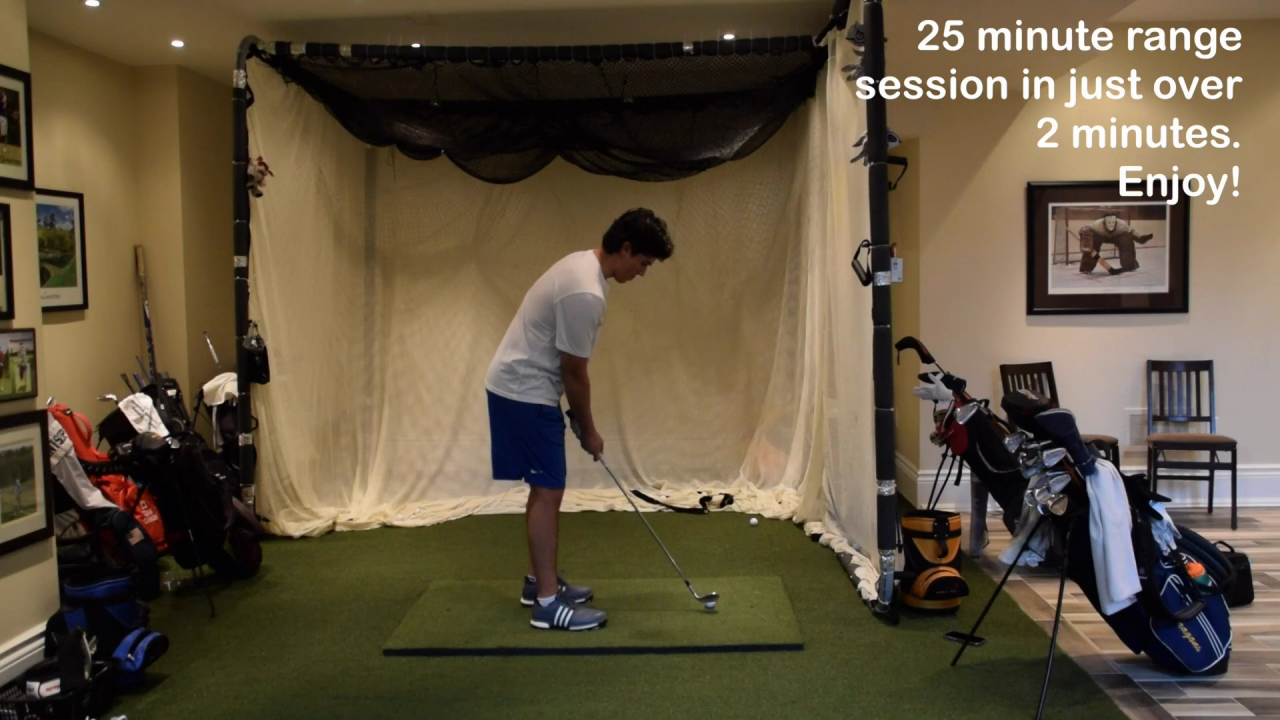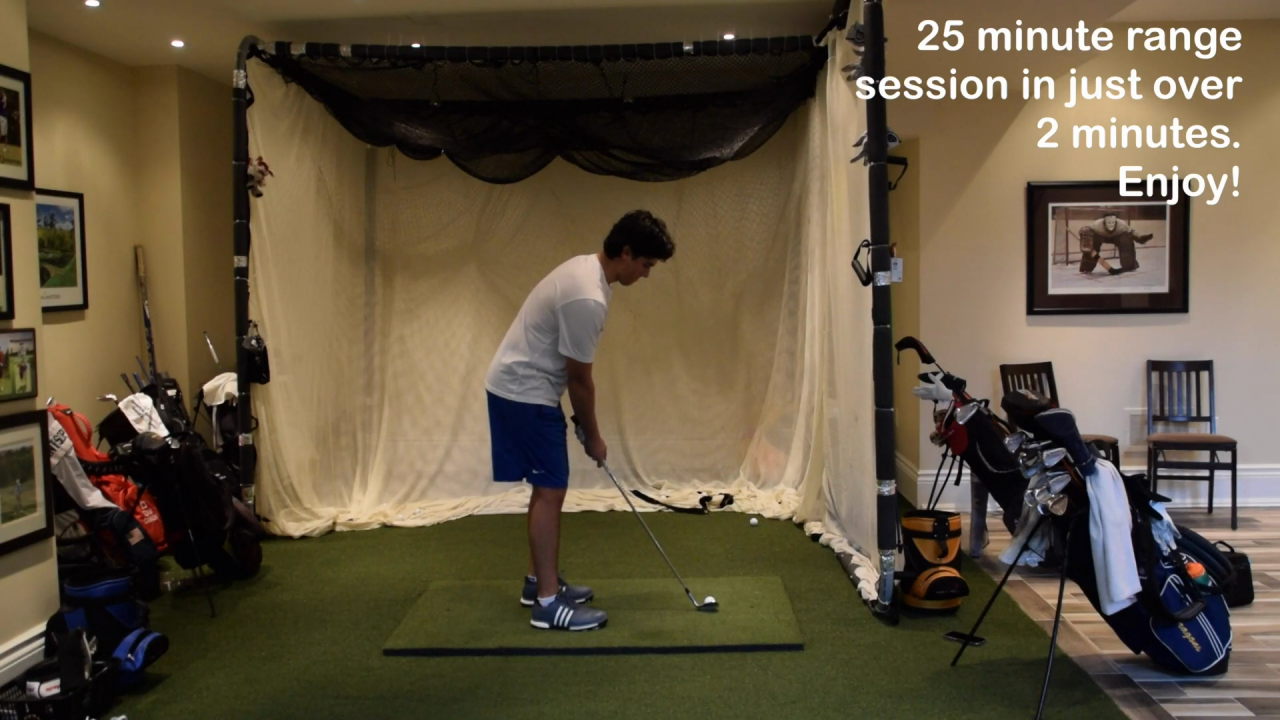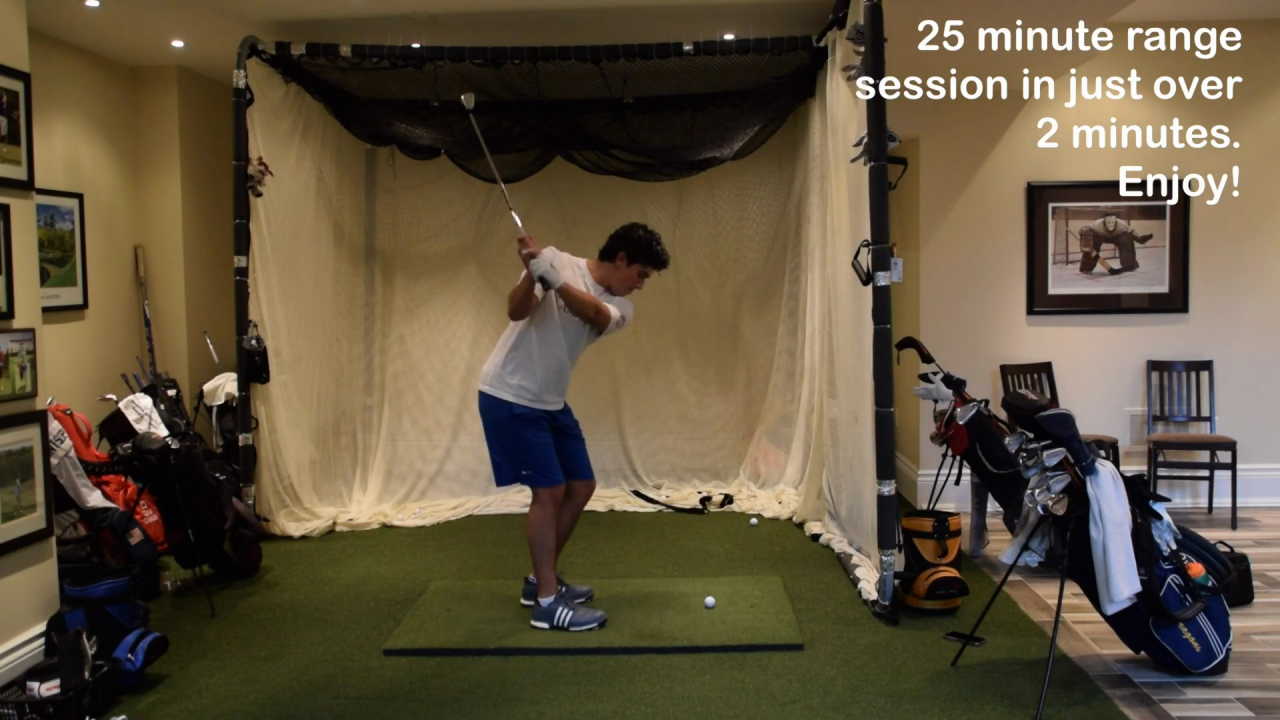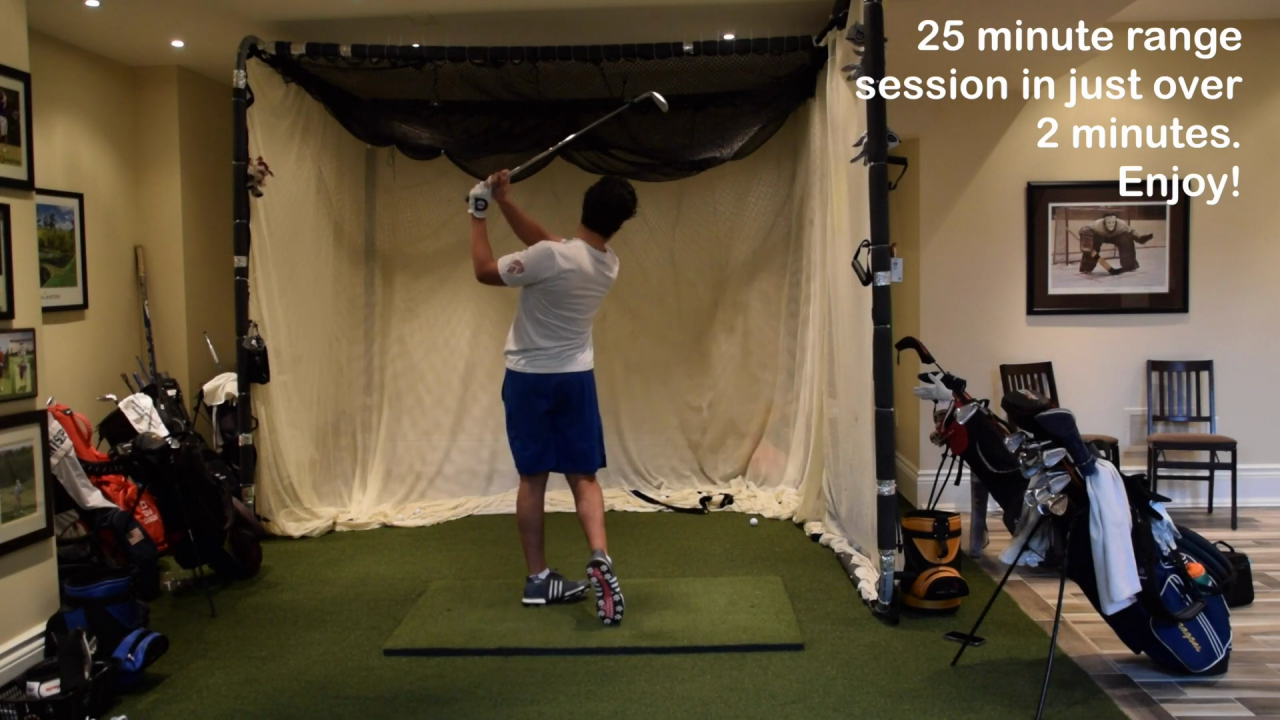
dt=1s
person 1, frame 1
left shoulder: (582, 264)
right shoulder: (586, 294)
right elbow: (574, 372)
left wrist: (580, 420)
right wrist: (588, 430)
left hip: (521, 387)
right hip: (525, 393)
left knee: (544, 487)
right knee: (548, 491)
left ankle: (538, 580)
right ankle: (548, 601)
person 1, frame 2
left shoulder: (586, 267)
right shoulder: (588, 299)
right elbow: (579, 377)
left wrist: (585, 425)
right wrist: (593, 435)
left hip: (526, 387)
right hip: (524, 393)
left knee: (547, 488)
right knee: (550, 491)
left ankle: (538, 579)
right ankle: (548, 602)
person 1, frame 3
left shoulder: (619, 307)
right shoulder: (555, 259)
left elbow: (592, 310)
right elbow: (516, 311)
left wrist: (557, 283)
right wrist: (531, 274)
left hip: (550, 402)
right hip: (509, 396)
left knee: (580, 486)
right knee: (549, 491)
left ankle: (541, 578)
right ankle: (547, 602)
person 1, frame 4
left shoulder: (551, 258)
right shoulder: (609, 265)
left elbow: (485, 272)
left wrist: (478, 213)
right wrist: (504, 201)
left hip: (528, 378)
right hip: (576, 378)
left knee: (532, 477)
right knee: (583, 476)
left ankle: (537, 579)
right ankle: (600, 556)
